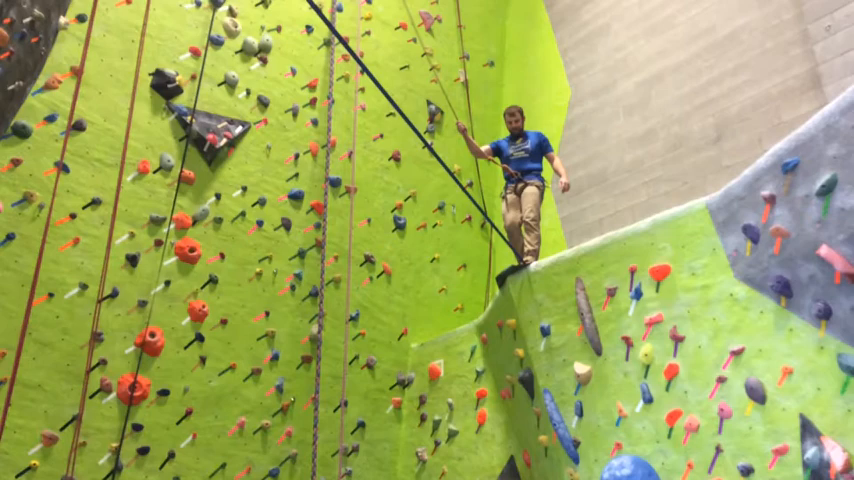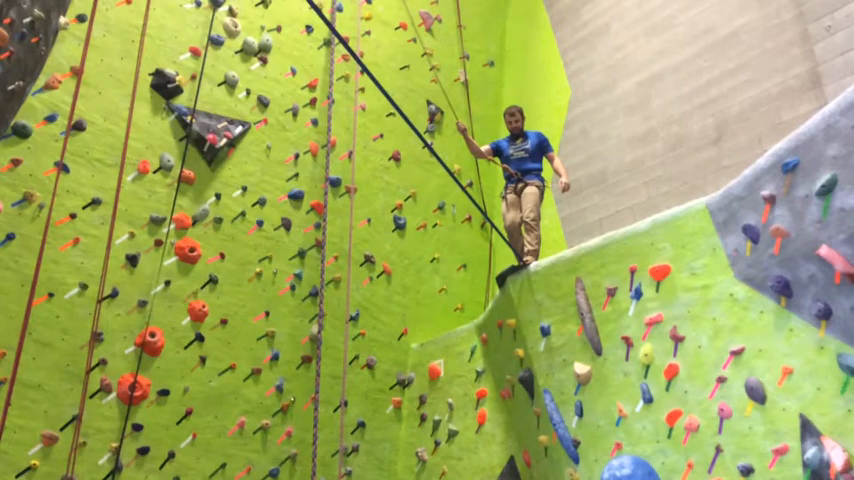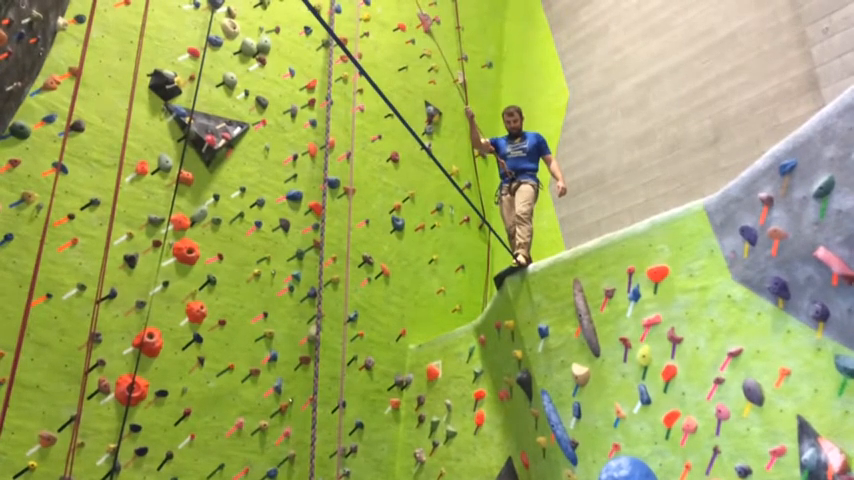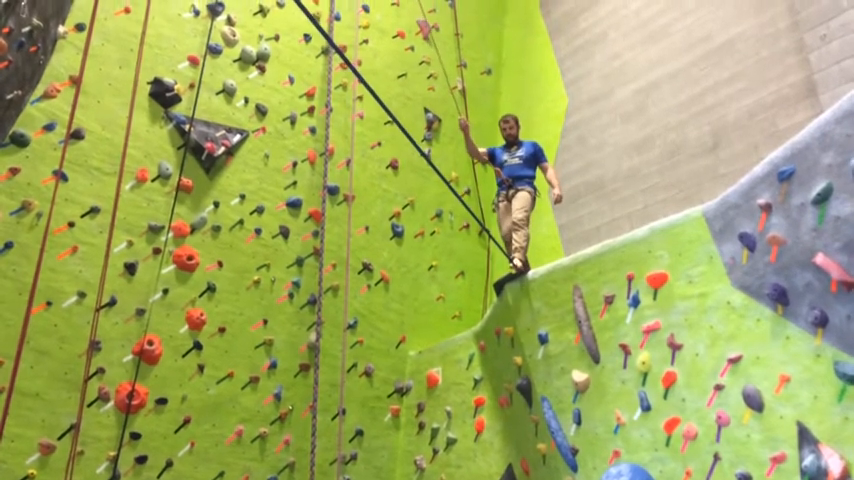
dt=1s
person 1, frame 1
left shoulder: (537, 137)
right shoulder: (501, 144)
left elbow: (553, 159)
right elbow: (479, 152)
left wrist: (563, 176)
right wrist: (466, 135)
left hip: (532, 182)
right hip: (511, 187)
left knee: (530, 219)
right knee: (511, 223)
left ankle: (530, 260)
right ankle: (522, 261)
person 1, frame 2
left shoulder: (537, 137)
right shoulder: (501, 144)
left elbow: (553, 159)
right elbow: (479, 152)
left wrist: (563, 176)
right wrist: (466, 135)
left hip: (532, 182)
right hip: (511, 187)
left knee: (530, 219)
right knee: (511, 223)
left ankle: (530, 260)
right ankle: (522, 260)
person 1, frame 3
left shoulder: (535, 138)
right shoulder: (499, 142)
left elbow: (550, 161)
right elbow: (478, 144)
left wrist: (560, 180)
right wrist: (472, 122)
left hip: (526, 182)
right hip: (506, 187)
left knee: (523, 214)
right knee: (511, 227)
left ankle: (522, 254)
right ankle: (525, 263)
person 1, frame 4
left shoulder: (532, 147)
right shoulder: (496, 152)
left elbow: (547, 169)
right elbow: (475, 153)
left wrist: (556, 187)
right wrist: (467, 134)
left hip: (524, 189)
right hip: (503, 194)
left knee: (519, 220)
right knee: (507, 234)
left ankle: (518, 259)
right ankle: (524, 271)
